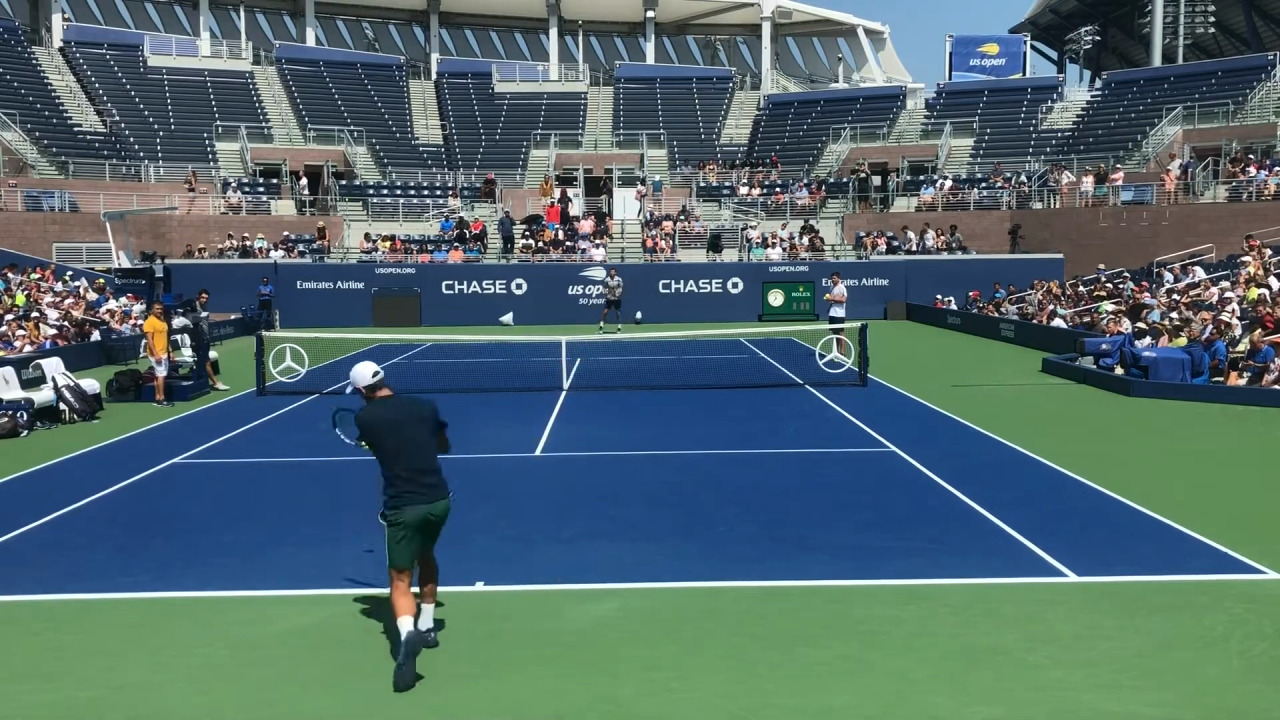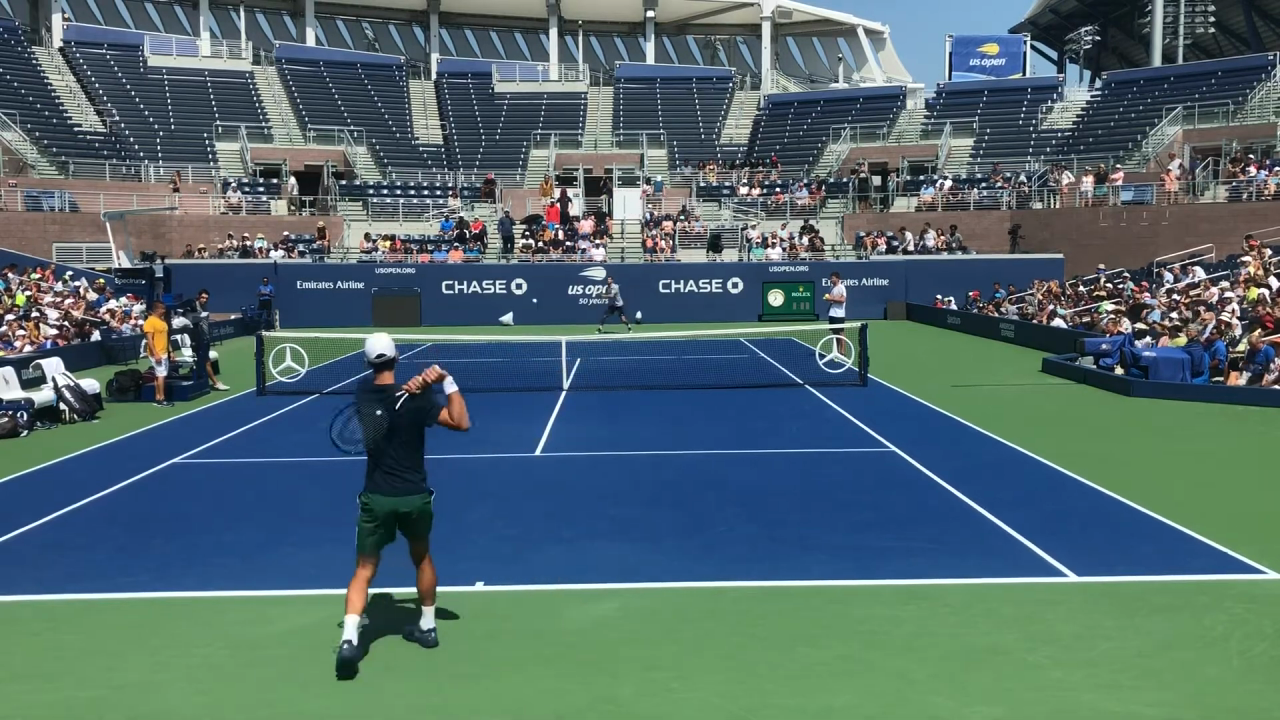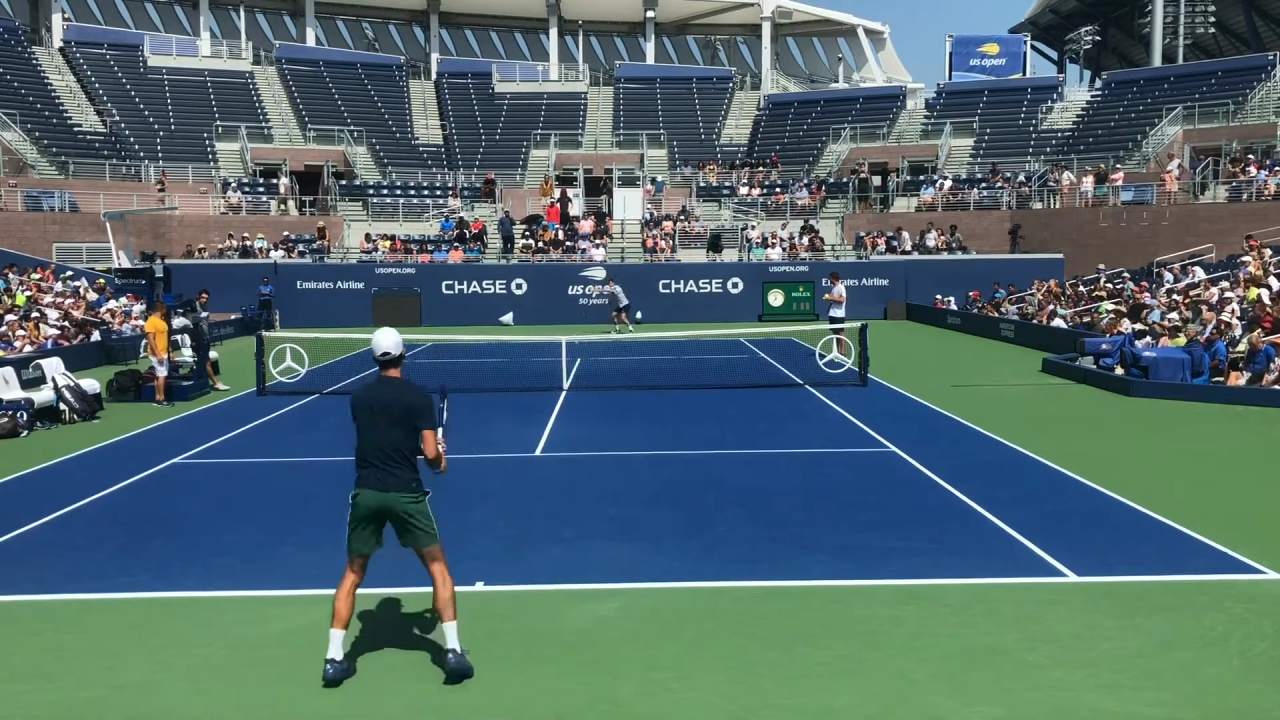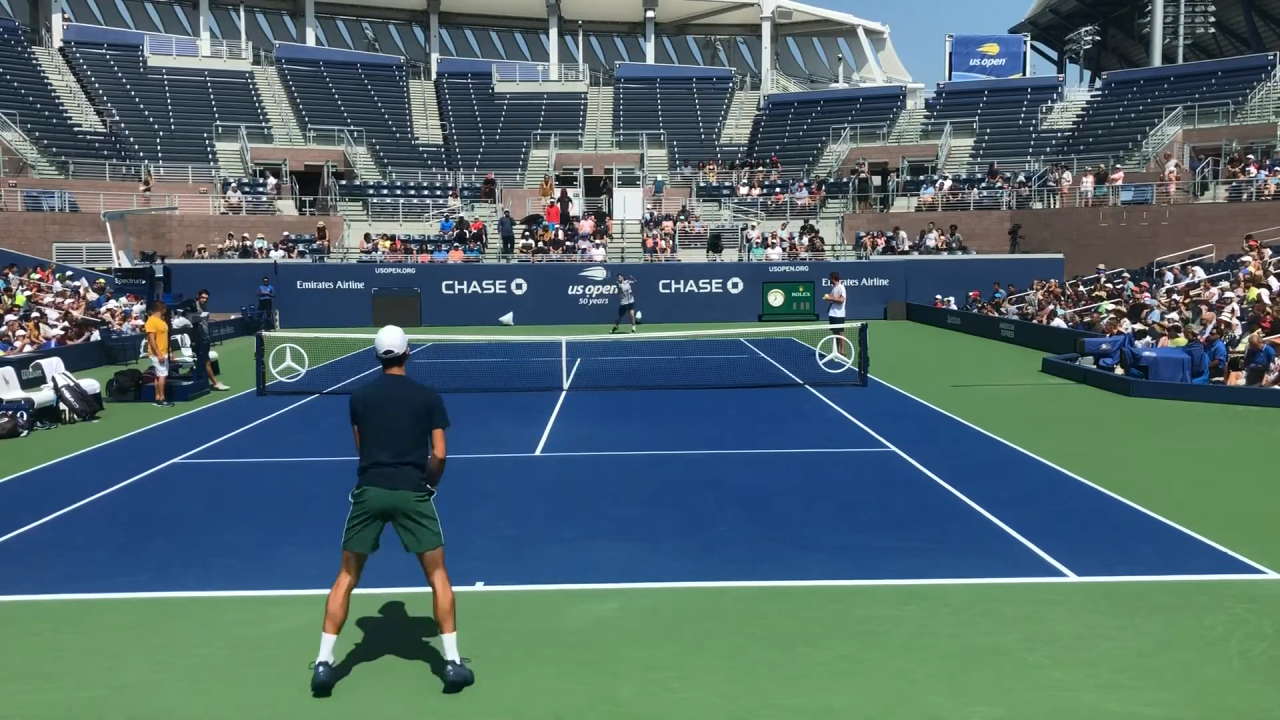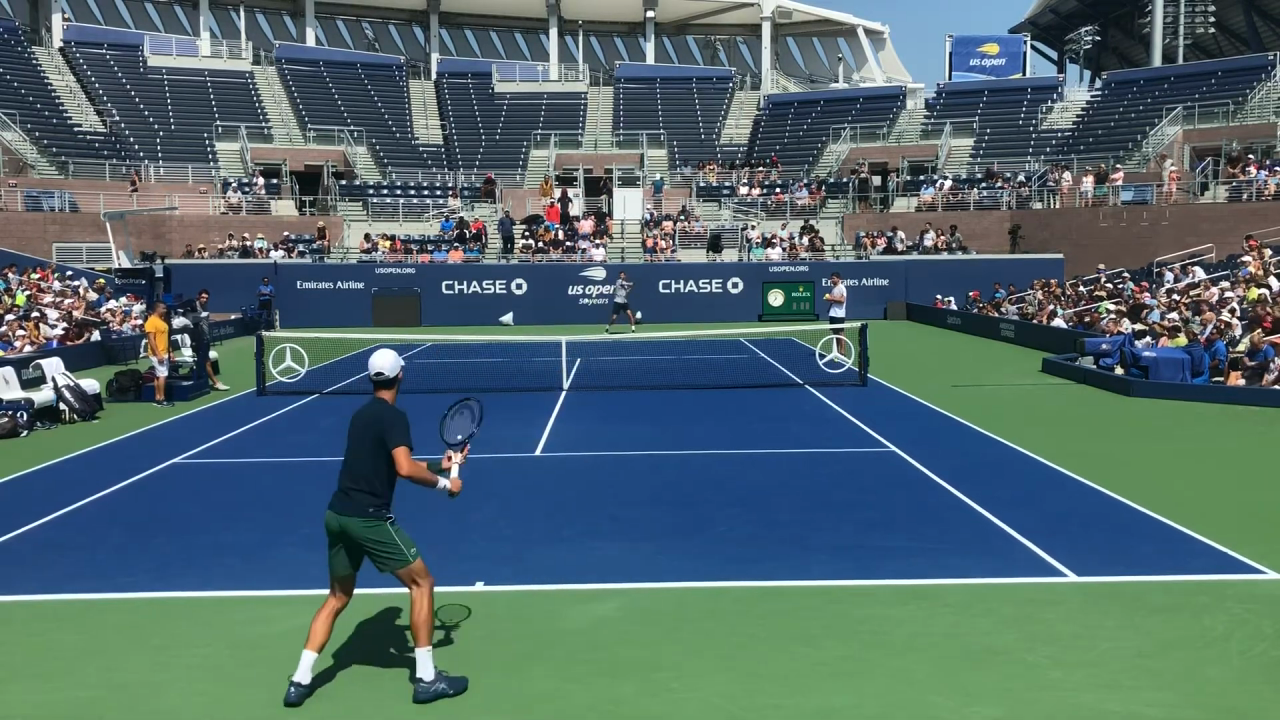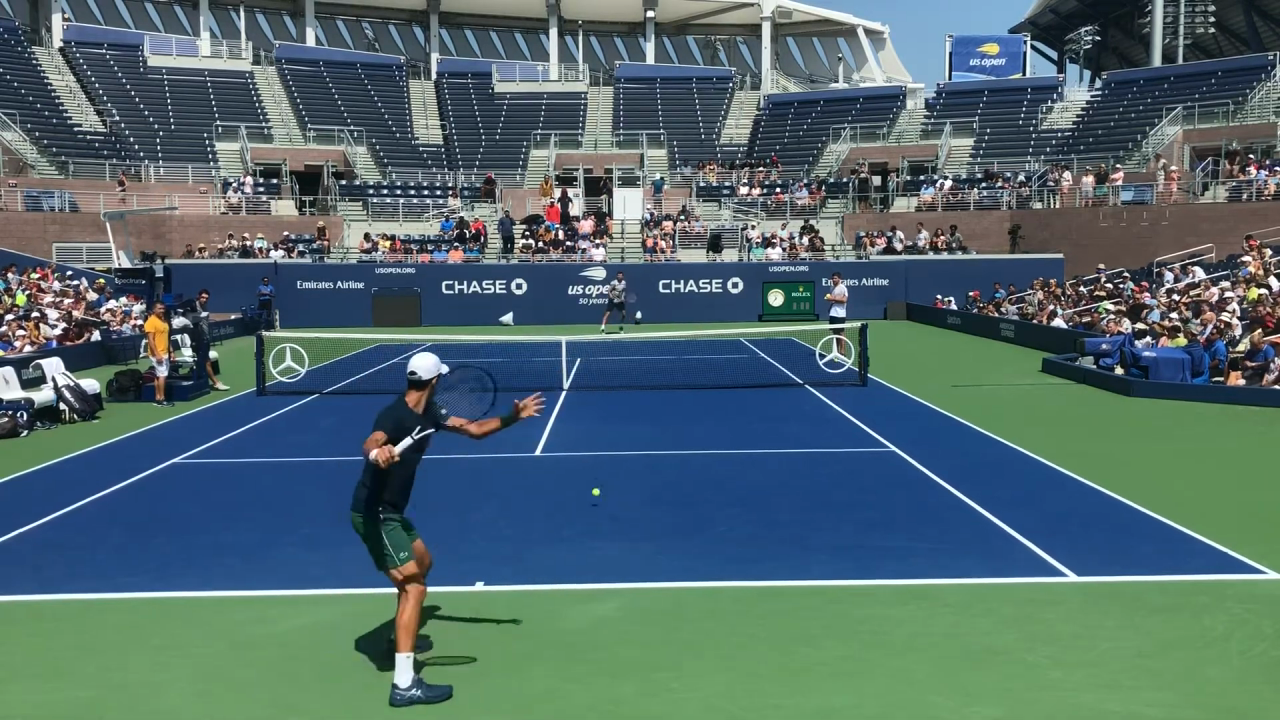
dt=0.4s
person 1, frame 1
left shoulder: (364, 417)
right shoulder: (425, 406)
right elbow: (443, 446)
left hip: (402, 507)
right hip: (438, 500)
left knee: (400, 581)
right knee: (425, 558)
left ankle: (407, 632)
right ankle: (426, 628)
person 1, frame 2
left shoulder: (362, 394)
right shoulder: (417, 400)
right elbow: (462, 423)
left wrist: (418, 382)
right wrist: (445, 379)
left hip: (376, 496)
right hip: (414, 495)
left knee: (364, 570)
right knee: (422, 558)
left ankle: (349, 640)
right ankle: (426, 627)
person 1, frame 3
left shoulder: (359, 396)
right shoulder: (419, 397)
right elbow: (431, 451)
right wrist: (440, 456)
left hip: (366, 493)
right hip: (406, 494)
left knee: (352, 575)
right knee: (438, 568)
left ankle: (334, 660)
right ankle: (452, 652)
person 1, frame 4
left shoulder: (360, 396)
right shoulder: (429, 397)
left elbow: (361, 448)
right elbow: (439, 454)
right wrist: (428, 483)
left hip: (370, 493)
right hip: (413, 494)
left knee: (346, 578)
right knee: (438, 577)
left ankle: (323, 664)
right ankle: (453, 663)
person 1, frame 5
left shoulder: (365, 413)
right shoulder: (392, 416)
right elbow: (406, 469)
left wrist: (445, 460)
right wrist: (443, 482)
left hip: (340, 516)
right hip: (368, 518)
left knee: (338, 598)
right knee: (422, 584)
left ankle: (300, 681)
right ankle: (427, 677)
person 1, frame 6
left shoulder: (428, 413)
right shoulder: (393, 415)
left elbow: (476, 429)
right elbow: (369, 445)
left wrist: (513, 417)
right wrist: (379, 453)
left hip: (388, 512)
right hip: (372, 513)
left knee: (422, 562)
right knee: (413, 587)
left ankle: (406, 635)
right ankle: (405, 684)
